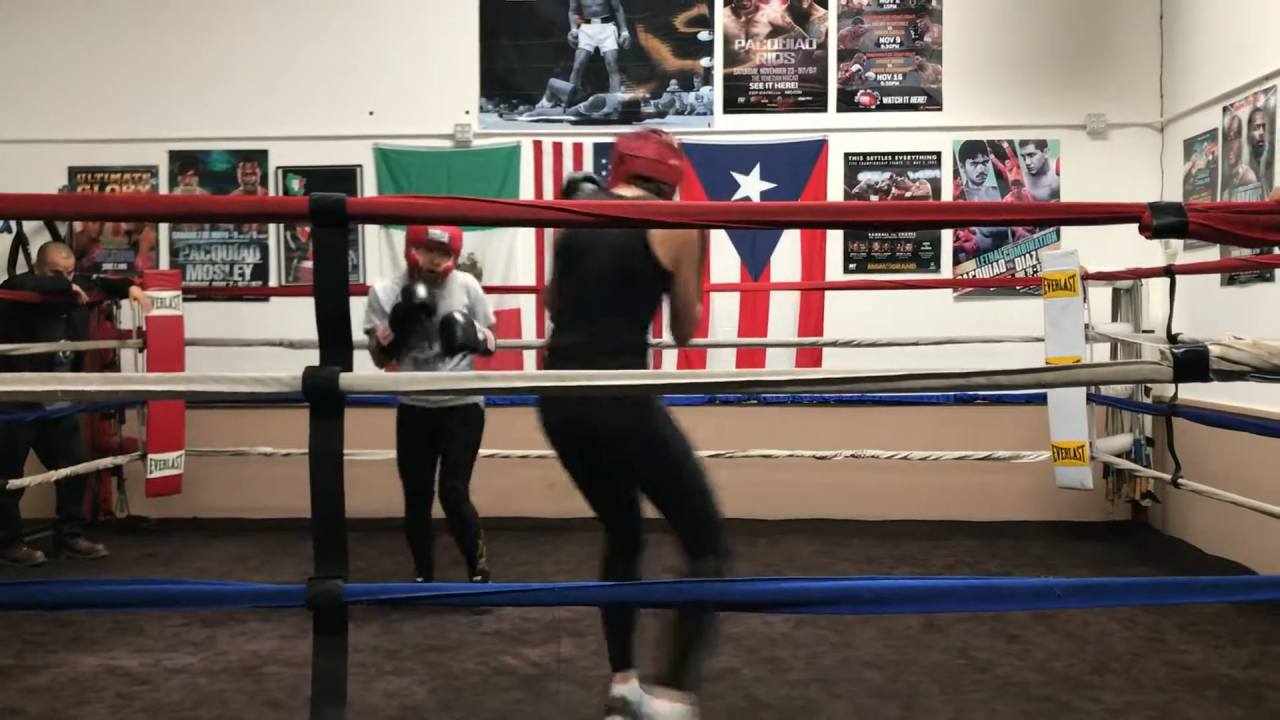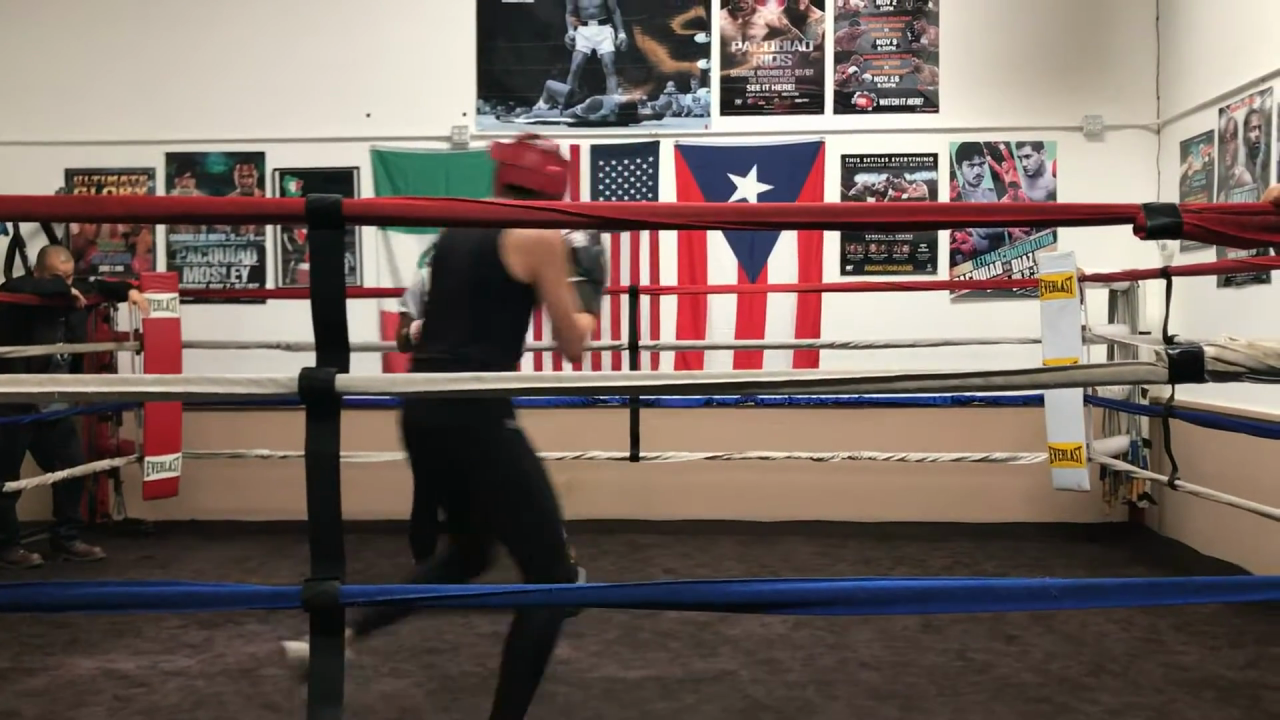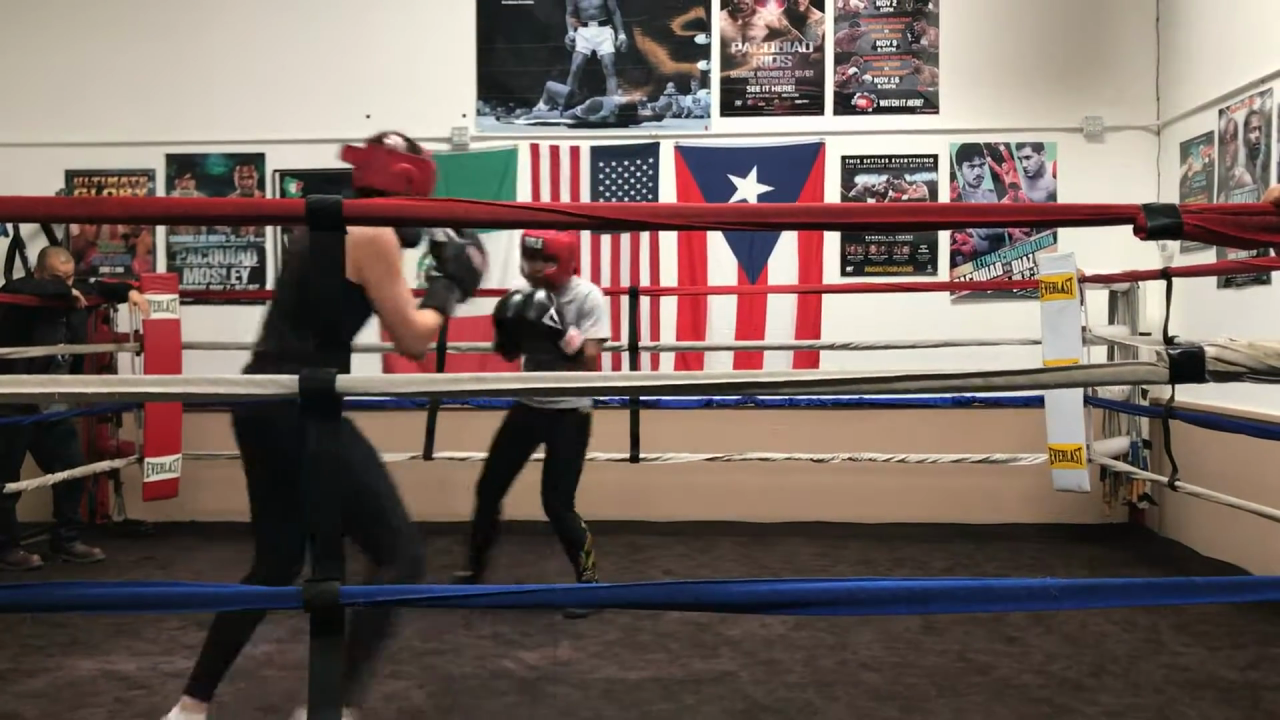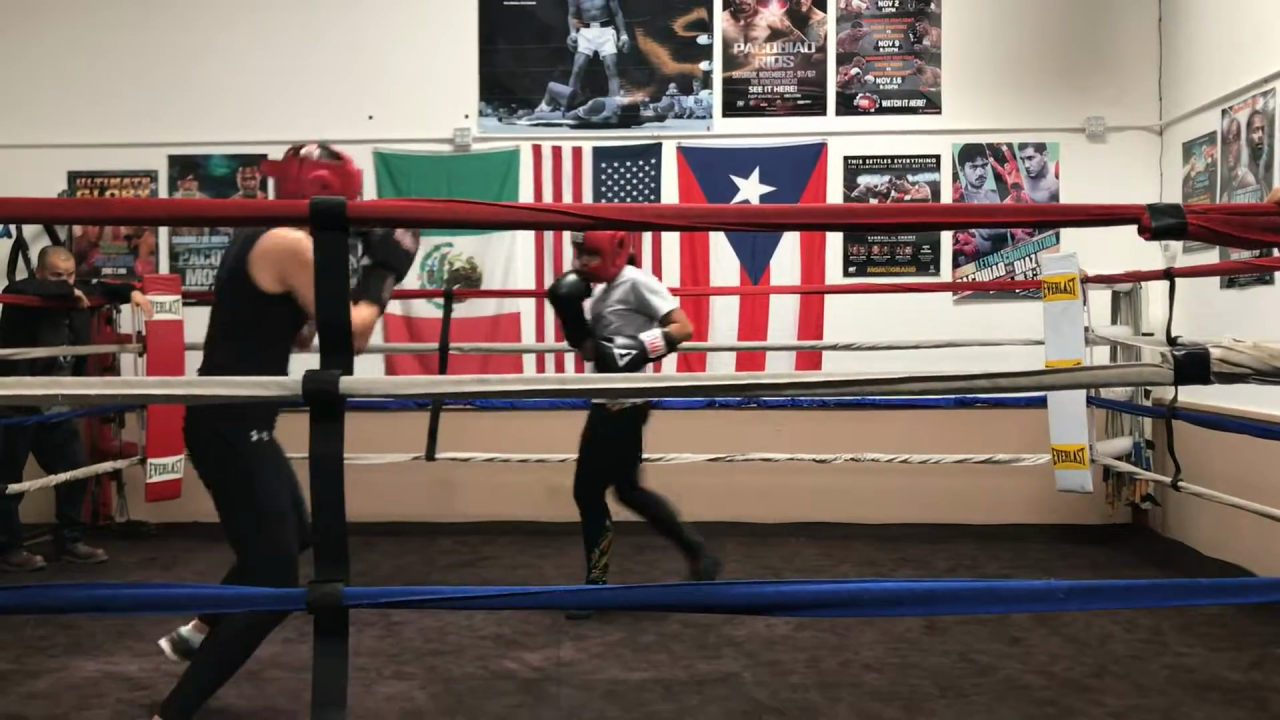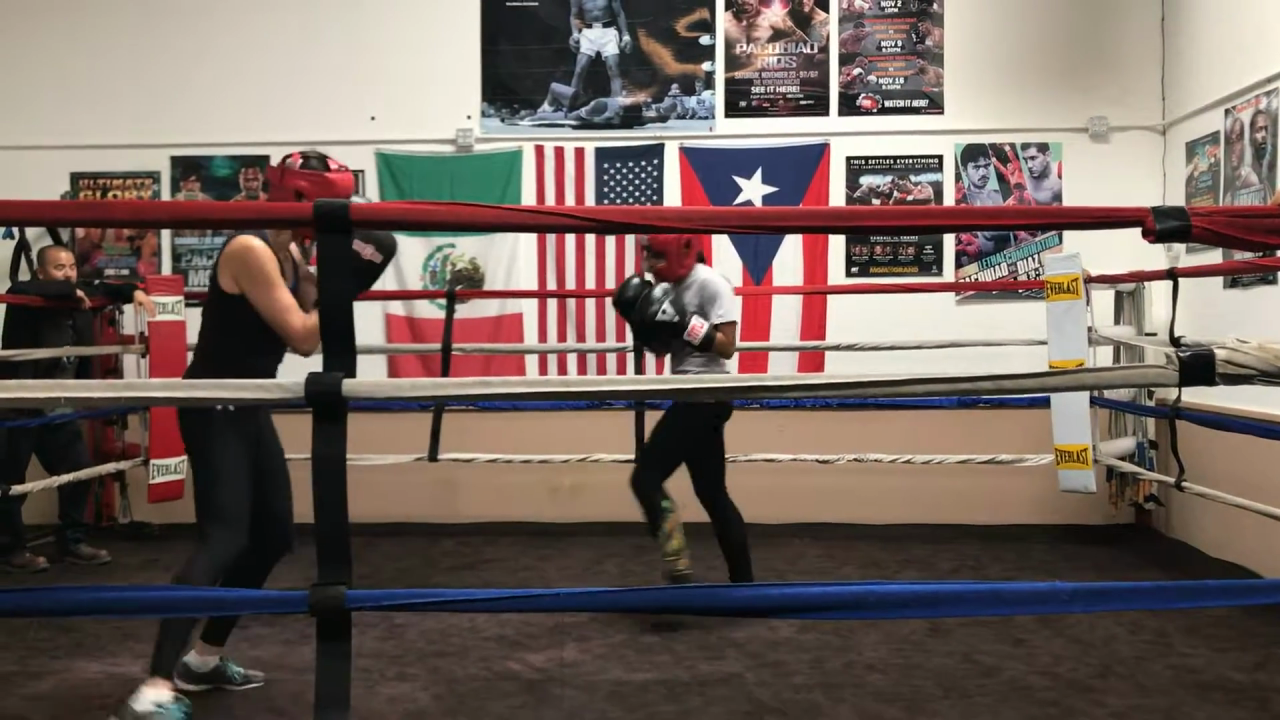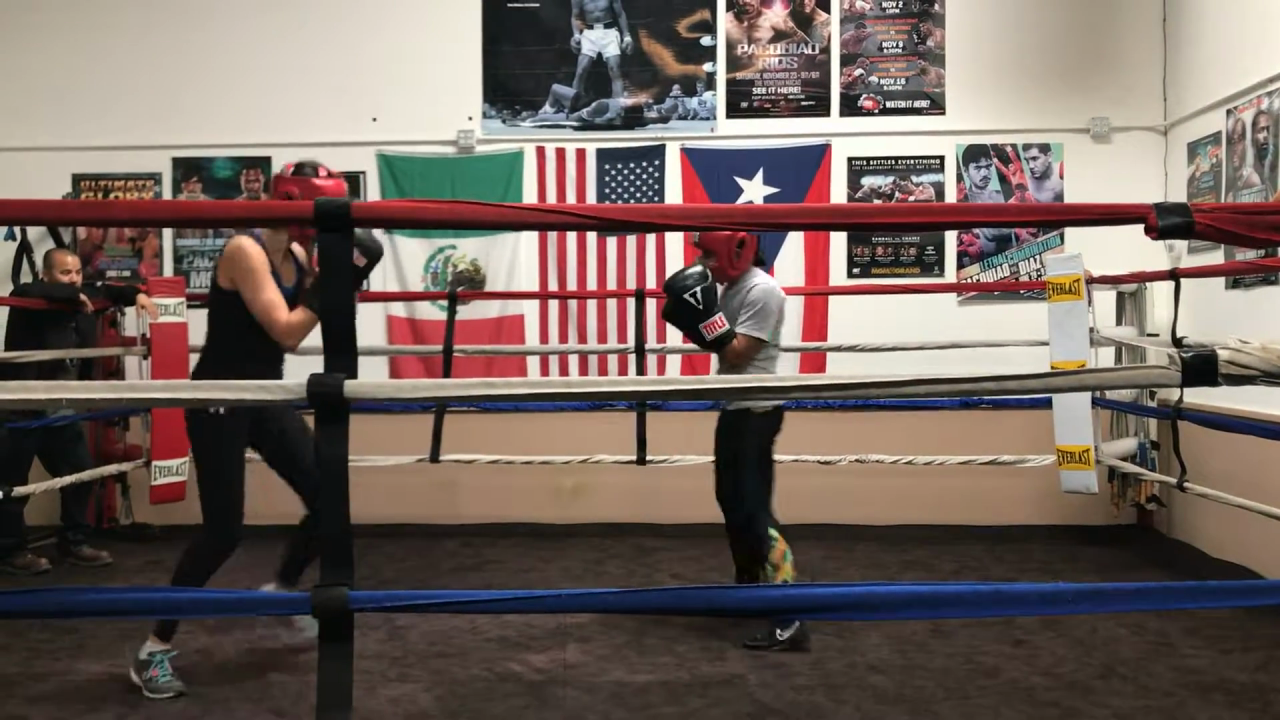
dt=0.3s
person 1, frame 1
right shoulder: (674, 228)
right elbow: (688, 330)
left hip: (561, 396)
right hip: (621, 401)
left knee: (624, 535)
right knee: (707, 547)
person 1, frame 2
left shoulder: (453, 230)
right shoulder: (538, 234)
right elbow: (575, 344)
right wrist: (586, 288)
left hip: (424, 408)
right hip: (473, 415)
left knee: (470, 552)
right knee: (552, 580)
person 1, frame 3
left shoulder: (314, 228)
right shoulder: (372, 235)
right elbow: (411, 341)
right wrist: (449, 288)
left hip: (260, 403)
right hip: (301, 408)
left knee: (276, 564)
right knee: (400, 556)
person 1, frame 4
left shoulder: (257, 240)
right shoulder: (289, 243)
right elbow: (352, 336)
left wrist: (358, 271)
right wrist: (384, 271)
left hip: (228, 419)
right hip: (234, 426)
left knee: (289, 537)
right knee: (273, 590)
left ankle: (201, 631)
person 1, frame 5
left shoulder: (287, 250)
right shoulder: (250, 250)
left elbow: (313, 309)
right elbow: (303, 337)
right wrist: (352, 278)
left hip: (248, 407)
right hip: (218, 405)
left knee: (273, 537)
right knee: (224, 539)
left ankle: (203, 658)
person 1, frame 6
left shoulder: (299, 255)
right shoulder: (244, 250)
right elbow: (286, 331)
left wrist: (348, 269)
left hip: (268, 398)
right hip: (221, 400)
right knee: (221, 532)
left ankle: (282, 589)
right ankle: (155, 649)
person 2, frame 1
left shoulder: (466, 287)
right shoulder: (384, 292)
left elbow: (492, 341)
right elbow: (381, 360)
left wrist: (476, 339)
right wrist: (398, 324)
left hip: (462, 405)
right hip: (415, 408)
left knee: (454, 493)
right knee: (416, 498)
left ankle: (479, 576)
right ankle: (423, 580)
person 2, frame 2
left shoulder: (501, 288)
right shoulder: (429, 283)
left elbow: (508, 349)
right elbow: (406, 340)
right wrist: (432, 328)
left hip: (489, 401)
right hip: (439, 403)
left knee: (516, 486)
right knee: (428, 493)
left ankle: (569, 572)
right ankle: (424, 578)
person 2, frame 3
left shoulder: (587, 297)
right shoulder: (525, 296)
left elbow: (590, 363)
right elbow: (509, 355)
left wrist: (561, 332)
right wrist: (507, 329)
left hip: (569, 413)
right hip: (527, 407)
left knee: (558, 503)
right knee: (489, 489)
left ankle: (588, 582)
right ankle: (474, 571)
person 2, frame 4
left shoulder: (637, 282)
right shoulder: (604, 292)
left elbow: (684, 328)
right elbow: (591, 352)
left wrist: (639, 347)
right wrist: (570, 315)
left hip: (621, 404)
right hip: (617, 404)
left knee: (587, 492)
right knee: (629, 490)
left ankle: (594, 585)
right ankle: (701, 555)
person 2, frame 5
left shoulder: (709, 282)
right shoulder: (666, 289)
left elbow: (727, 345)
right elbow: (657, 347)
left wrist: (681, 324)
right wrist: (637, 316)
left hip: (703, 399)
right hip: (696, 401)
left knee: (646, 478)
right knee: (712, 492)
left ankle: (678, 574)
right ankle: (743, 585)
person 2, frame 6
left shoulder: (761, 290)
right shoulder: (732, 286)
left elbow: (738, 353)
right elbow: (721, 345)
left wrist: (705, 314)
right wrist: (694, 317)
left hip: (755, 411)
right hip: (738, 409)
left knee: (752, 508)
right knee: (732, 499)
left ankle: (791, 620)
right ankle: (747, 587)
person 3, frame 1
left shoulder: (75, 290)
left elbow: (99, 285)
left wrist: (129, 286)
right wrist: (63, 286)
left knee: (75, 466)
left ankle: (69, 536)
person 3, frame 2
left shoulder: (74, 294)
left elbow: (99, 287)
left wrist: (128, 290)
right wrist: (62, 290)
left hip: (54, 405)
left knee: (72, 470)
left ankle: (65, 539)
person 3, frame 3
left shoulder: (74, 294)
left elbow: (99, 289)
left wrist: (128, 291)
right wrist: (63, 290)
left hip: (55, 406)
left knee: (72, 470)
left ankle: (65, 540)
person 3, frame 4
left shoulder: (77, 295)
left elbow: (102, 289)
left wrist: (131, 291)
right wrist: (66, 292)
left hip: (57, 407)
left knee: (75, 471)
left ankle: (69, 541)
person 3, frame 5
left shoulder: (79, 295)
left elbow: (104, 289)
left wrist: (134, 291)
right wrist: (69, 293)
left hip: (61, 408)
left knee: (78, 472)
left ankle: (72, 542)
person 3, frame 6
left shoulder: (84, 299)
right shoulder: (27, 297)
left elbow: (108, 292)
right elbow: (28, 292)
left wrist: (136, 294)
right wrist: (73, 296)
left hip: (63, 410)
left knee: (80, 474)
left ankle: (73, 543)
